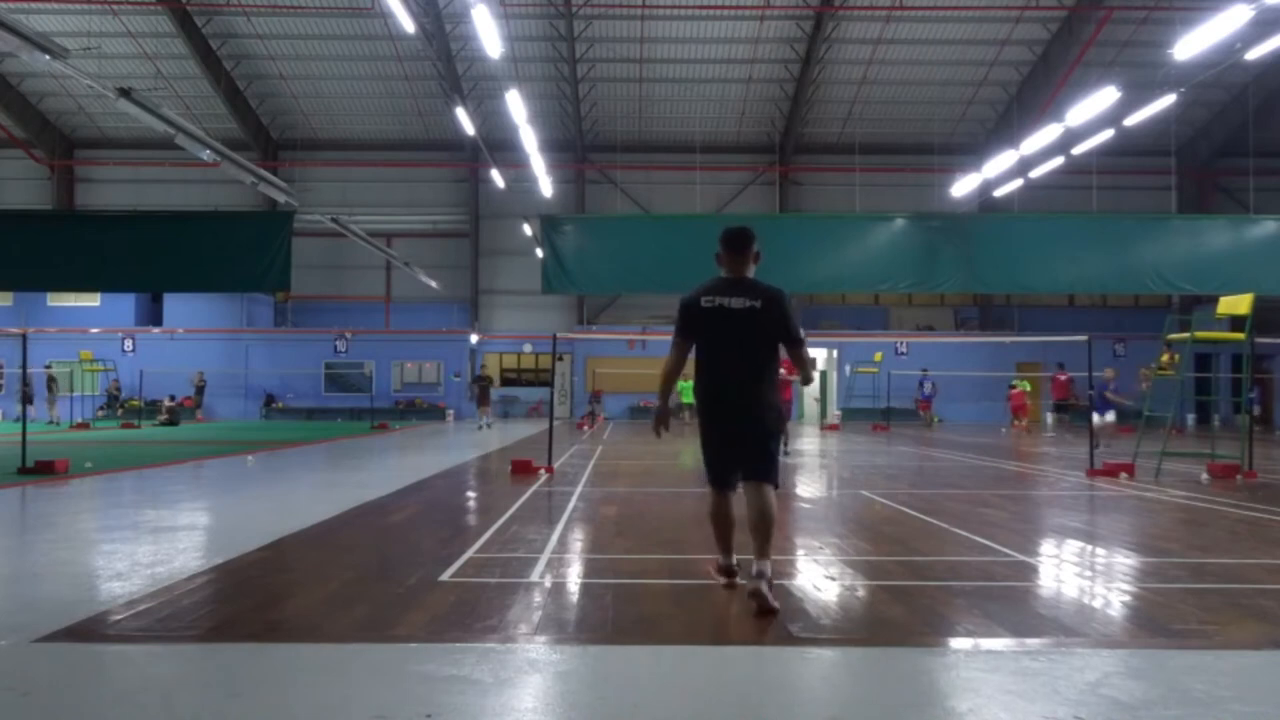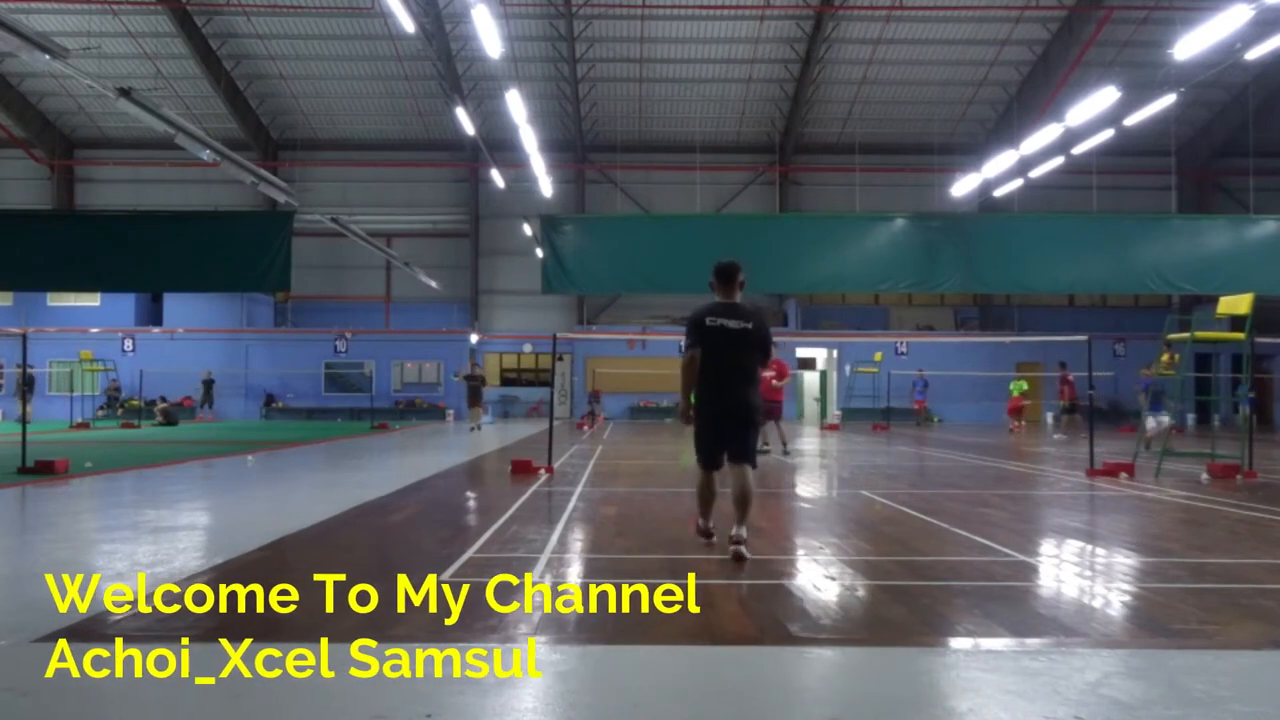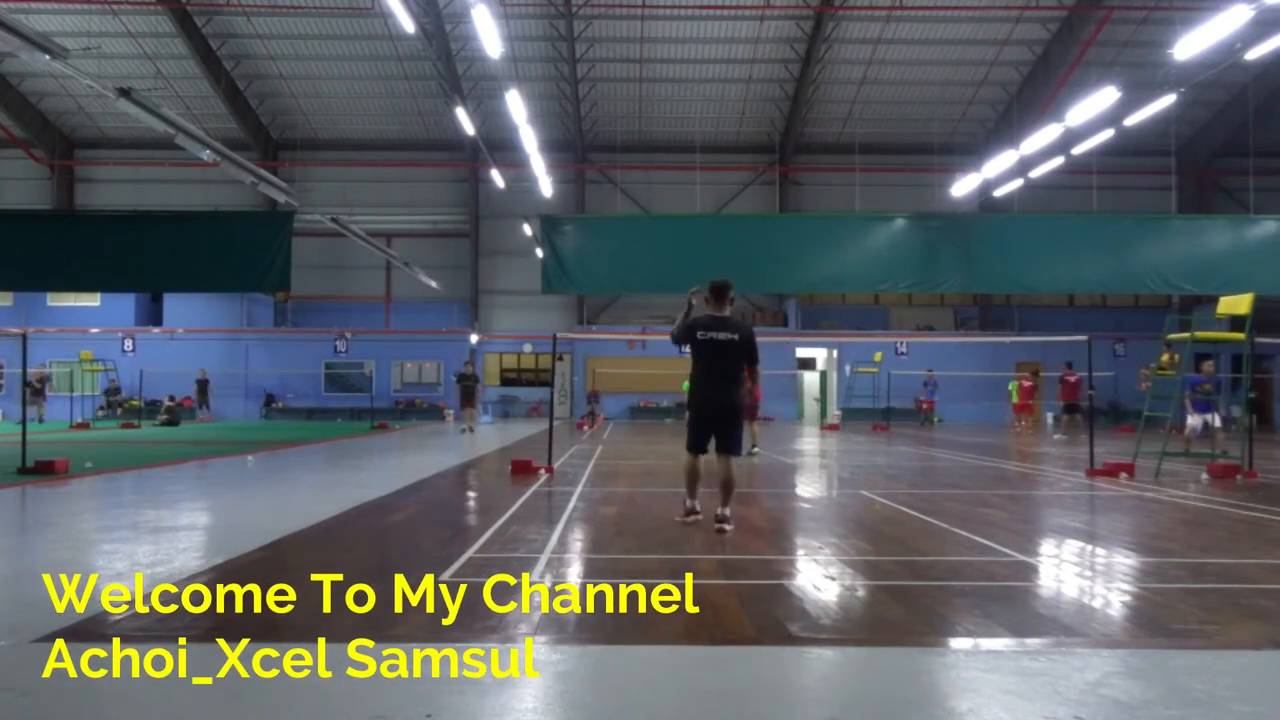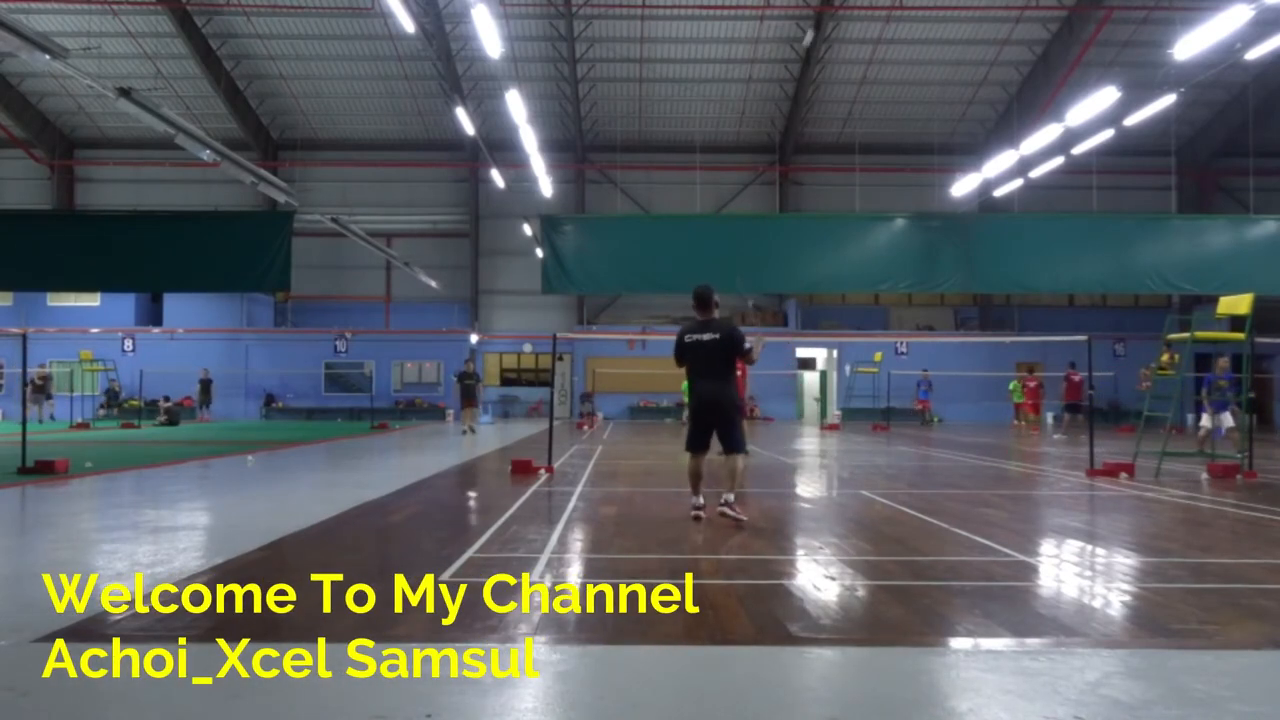
dt=1s
person 1, frame 1
left shoulder: (696, 300)
right shoulder: (772, 299)
left elbow: (678, 353)
right elbow: (797, 353)
left wrist: (662, 401)
right wrist: (807, 375)
left hip: (714, 410)
right hip: (760, 410)
left knee: (720, 489)
right knee: (761, 488)
left ankle: (727, 564)
right ankle: (761, 573)
person 1, frame 2
left shoulder: (699, 317)
right shoulder: (757, 321)
left elbow: (690, 359)
right elbow: (764, 363)
left wrist: (685, 399)
left hip: (709, 406)
right hip: (745, 405)
left knee: (707, 468)
right knee: (741, 468)
left ankle: (706, 525)
right ankle: (739, 535)
person 1, frame 3
left shoulder: (695, 326)
right shoulder: (744, 331)
left elbow: (675, 336)
right elbow: (753, 370)
left wrist: (688, 307)
right wrist: (753, 389)
left hip: (701, 402)
right hip: (732, 404)
left knee: (694, 453)
right knee: (726, 458)
left ankle: (692, 505)
right ankle: (723, 514)
person 1, frame 4
left shoulder: (685, 333)
right shoulder: (728, 329)
left elbow: (679, 362)
right elbow: (750, 359)
right wrist: (758, 344)
left hip: (698, 401)
right hip: (725, 400)
left knee: (697, 454)
right knee: (736, 452)
left ankle: (697, 503)
right ankle: (728, 500)
